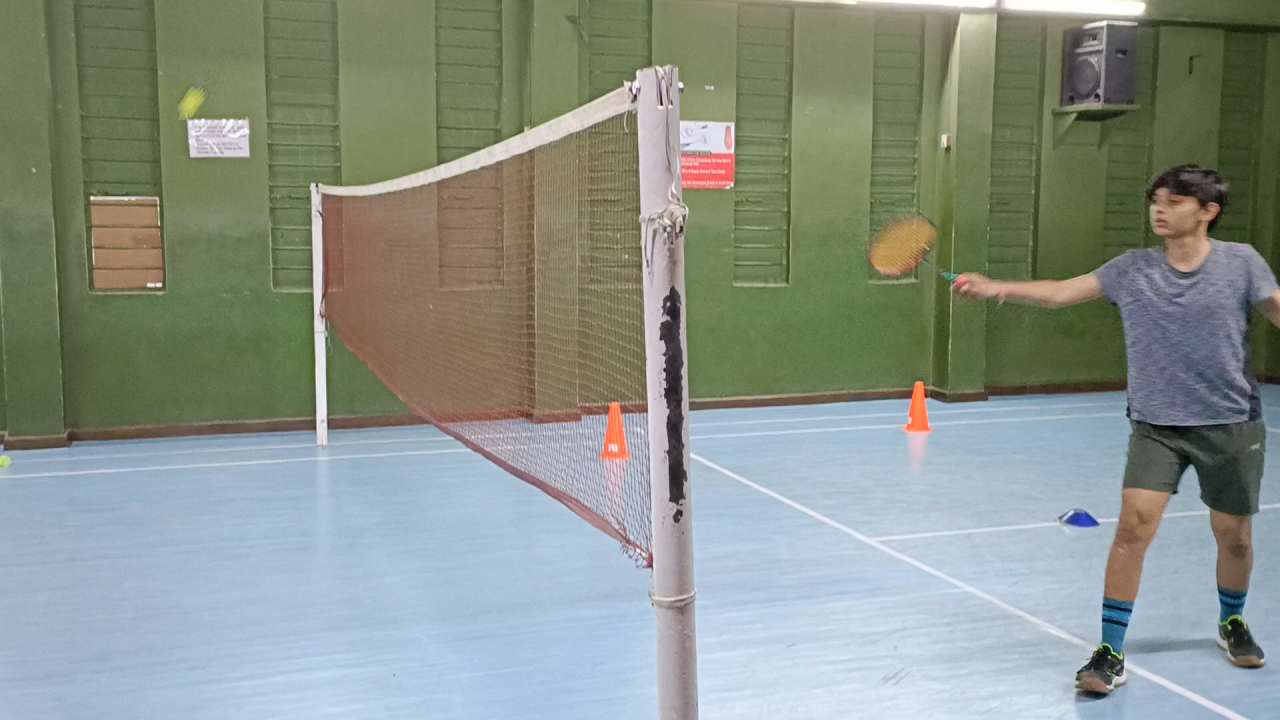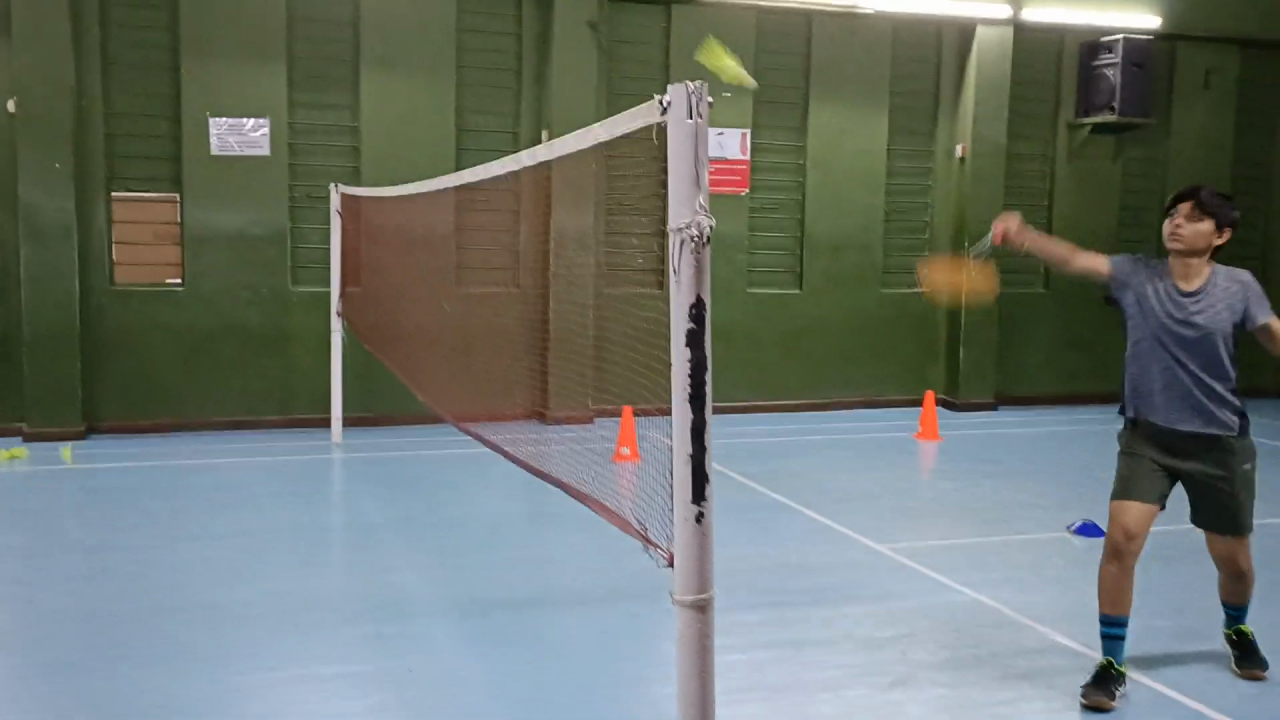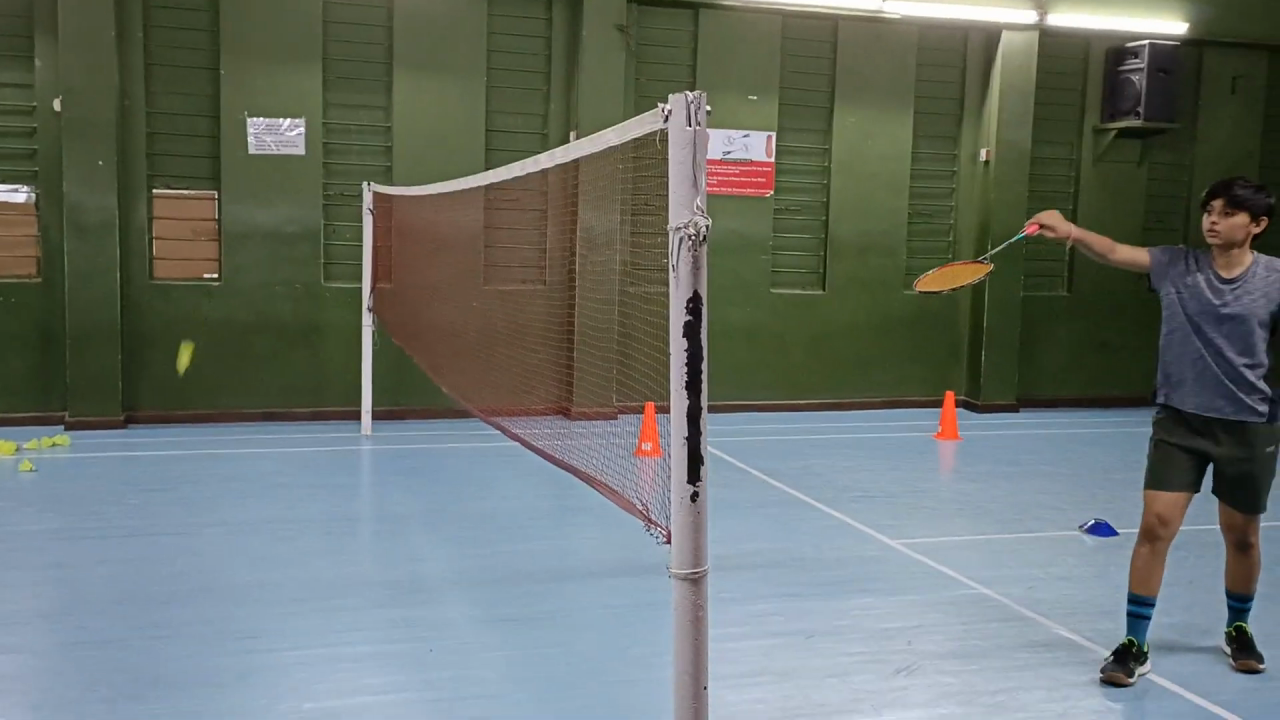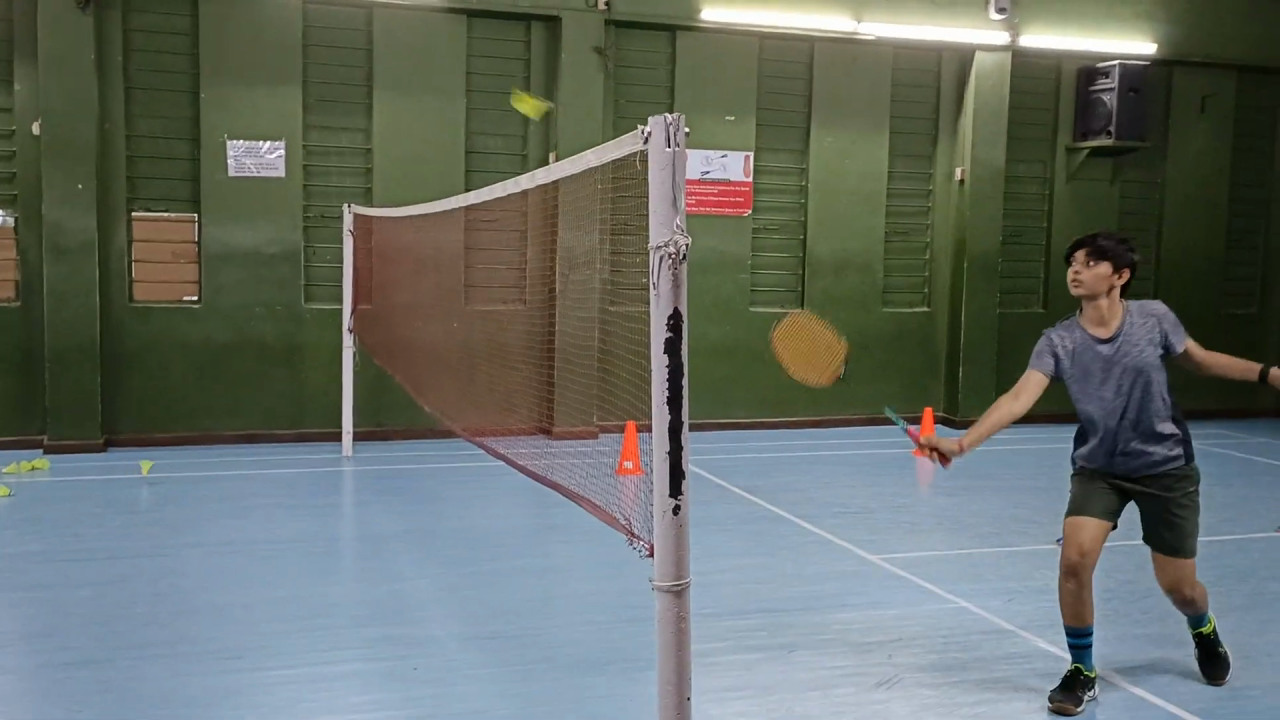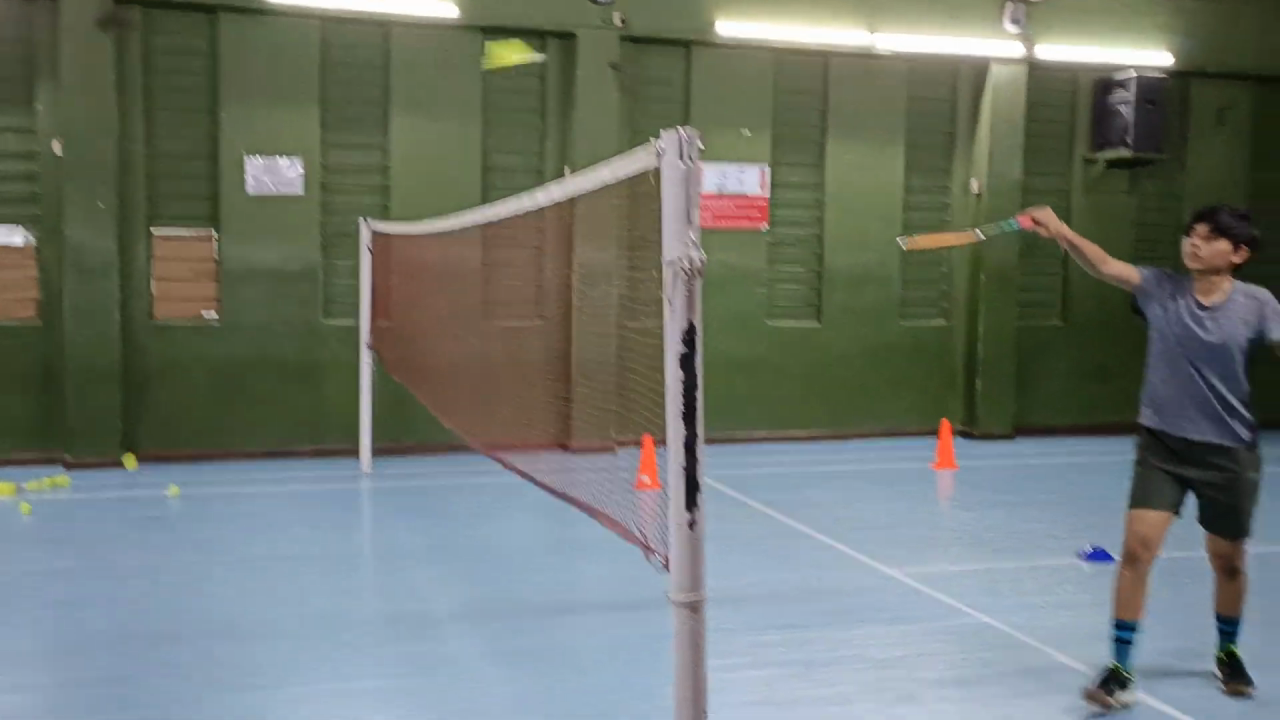
dt=1s
person 1, frame 1
right shoulder: (1131, 268)
right elbow: (1060, 292)
right wrist: (995, 287)
left hip: (1231, 423)
right hip: (1156, 423)
left knee: (1235, 536)
right knee: (1133, 527)
left ankle: (1232, 623)
right ankle: (1109, 654)
person 1, frame 2
right shoulder: (1137, 275)
right elbow: (1076, 262)
right wrist: (1024, 236)
left hip: (1220, 440)
right hip: (1149, 436)
left knee: (1233, 557)
right knee: (1121, 540)
right ankle: (1112, 664)
person 1, frame 3
right shoulder: (1177, 265)
right elbow: (1115, 252)
right wrist: (1068, 230)
right hip: (1179, 420)
right knee: (1155, 528)
left ankle: (1238, 629)
right ankle: (1135, 644)
person 1, frame 4
left shoulder: (1155, 319)
right shoulder: (1058, 340)
left elbow: (1204, 362)
right elbow: (1021, 399)
right wrist: (962, 441)
left hip: (1166, 466)
right hip: (1099, 468)
left knee: (1179, 583)
right knee: (1075, 560)
left ankle: (1204, 632)
right ankle: (1082, 672)
person 1, frame 5
right shoulder: (1159, 287)
right elbow: (1100, 264)
right wrist: (1058, 229)
left hip: (1227, 450)
right hip: (1161, 443)
left knee: (1228, 560)
right knee: (1137, 550)
left ankle: (1227, 653)
right ankle: (1118, 672)
